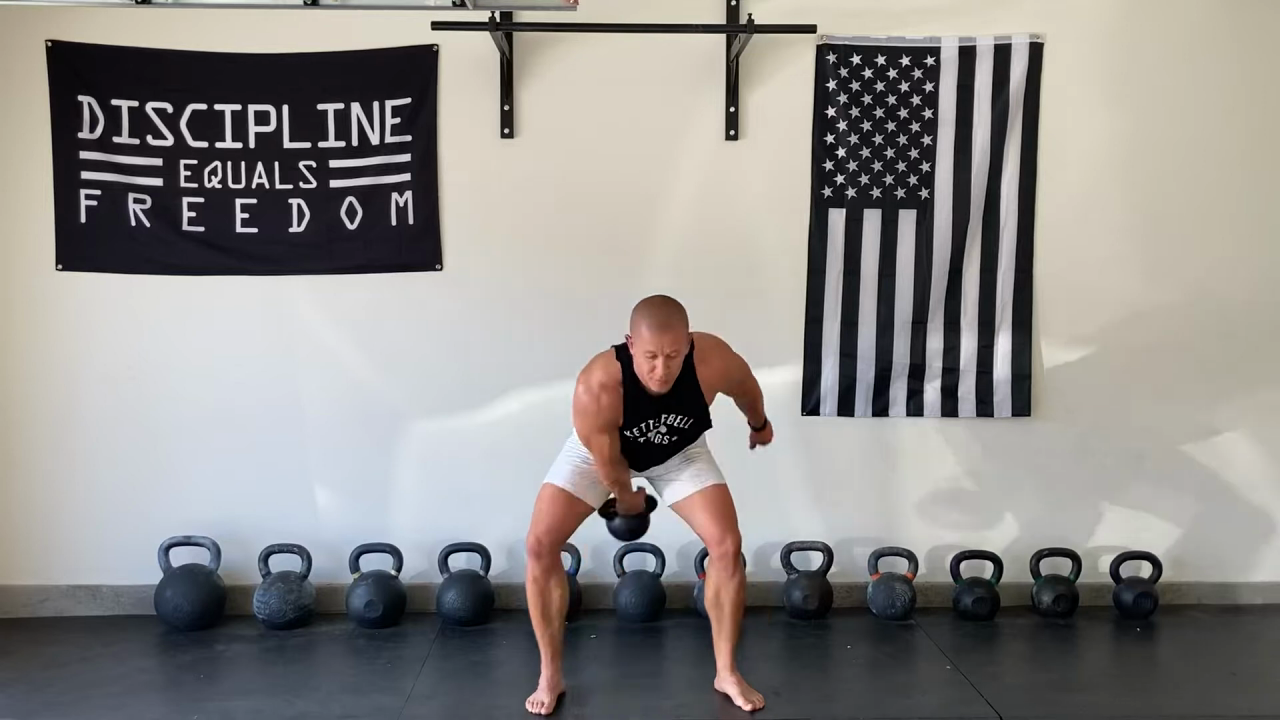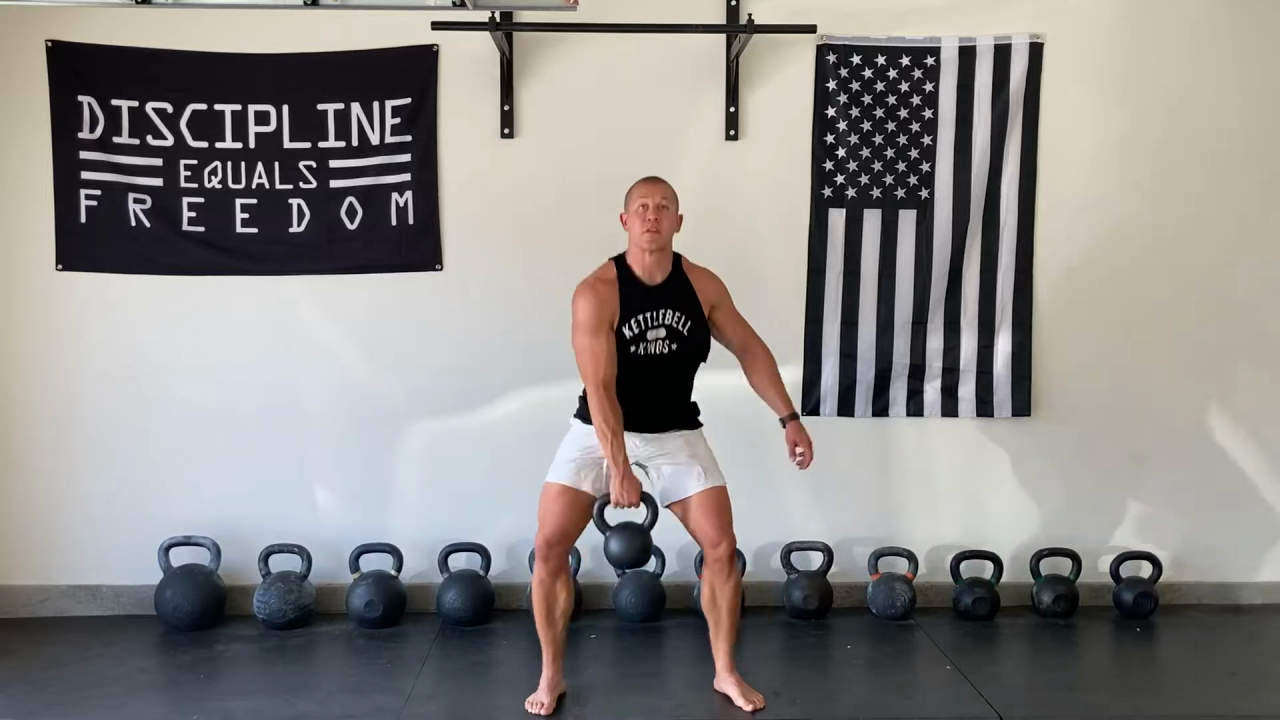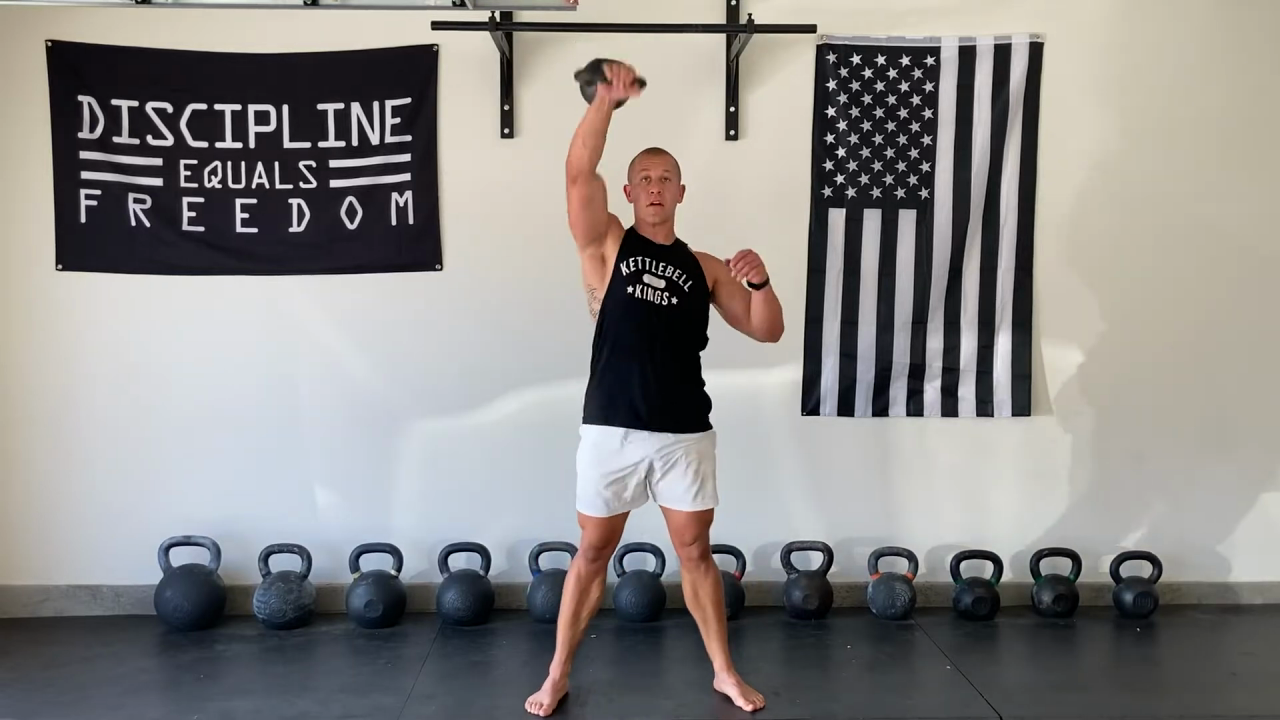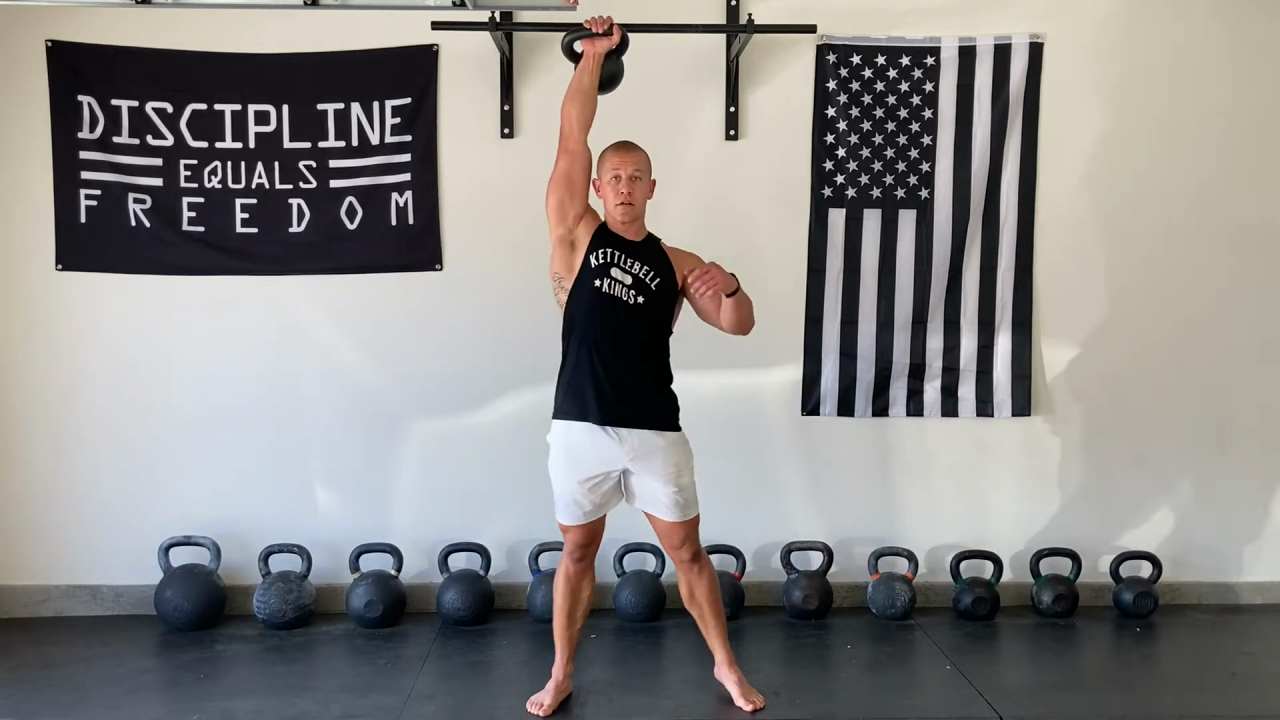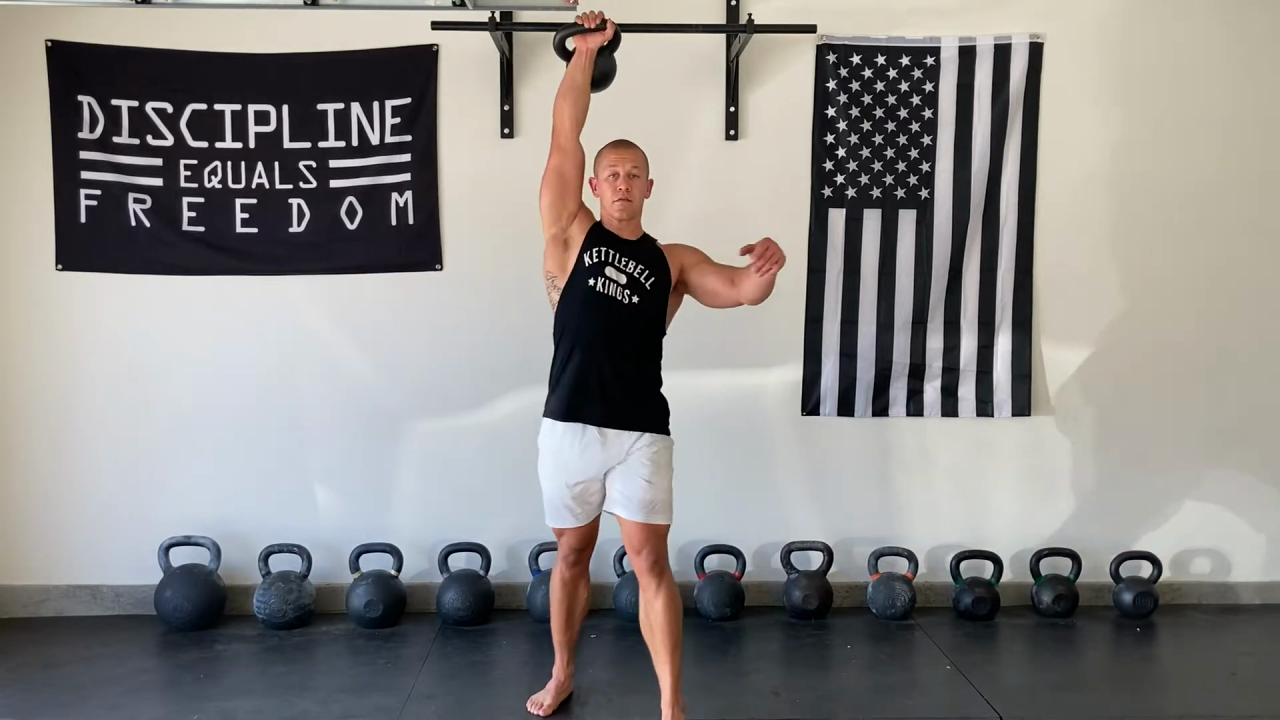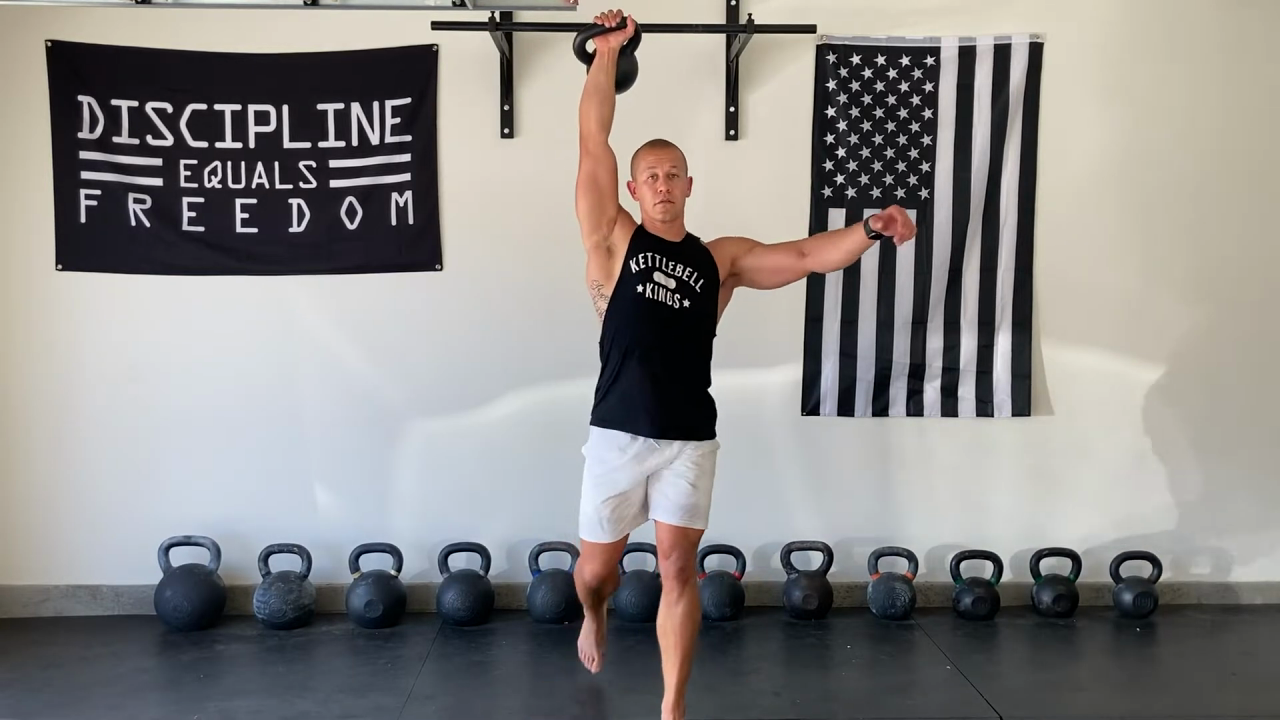
dt=0.5s
person 1, frame 1
left shoulder: (714, 360)
right shoulder: (597, 387)
left elbow: (746, 386)
right elbow: (606, 463)
left wrist: (760, 424)
right wrist: (626, 500)
left hip: (679, 451)
right hip: (601, 450)
left knee: (727, 545)
right knee: (540, 545)
left ankle: (727, 672)
right ankle: (551, 673)
person 1, frame 2
left shoulder: (701, 284)
right shoulder: (597, 292)
left elbow: (751, 351)
right elbow: (599, 388)
left wrist: (789, 418)
right wrist: (619, 467)
left hip: (676, 434)
right hip: (601, 431)
left knee: (720, 549)
right knee: (548, 548)
left ankle: (727, 672)
right ankle: (552, 674)
person 1, frame 3
left shoulder: (705, 267)
right shoulder: (606, 246)
left elbow: (768, 329)
right elbow: (577, 174)
left wrist: (758, 284)
right wrist: (604, 101)
left hip: (685, 432)
right hip: (612, 429)
left knee: (695, 553)
right knee: (592, 556)
person 1, frame 4
left shoulder: (679, 263)
right shoulder: (576, 236)
left elbow: (740, 325)
right elbow: (571, 137)
left wrist: (730, 287)
right wrist: (593, 55)
left hip: (655, 431)
right hip: (581, 428)
left knee: (687, 553)
right knee: (577, 553)
person 1, frame 5
left shoulder: (673, 261)
right shoulder: (570, 235)
left elbow: (741, 289)
right elbow: (563, 136)
left wrist: (767, 265)
right wrist: (587, 51)
left hip: (642, 432)
right hip: (570, 426)
left knee: (650, 564)
right knee: (571, 555)
person 1, frame 6
left shoulder: (722, 258)
right shoulder: (612, 240)
left elbow: (807, 257)
right elbow: (592, 144)
left wrist: (870, 229)
right wrist: (608, 52)
left hip: (689, 438)
right hip: (618, 431)
left knee: (677, 573)
right knee: (598, 562)
right ankle: (592, 621)
